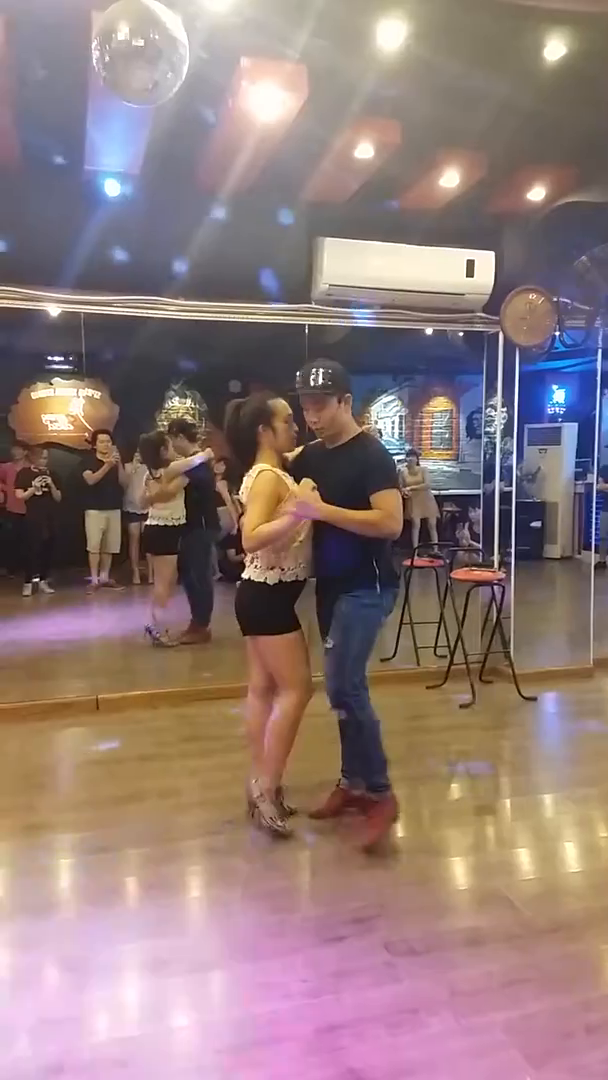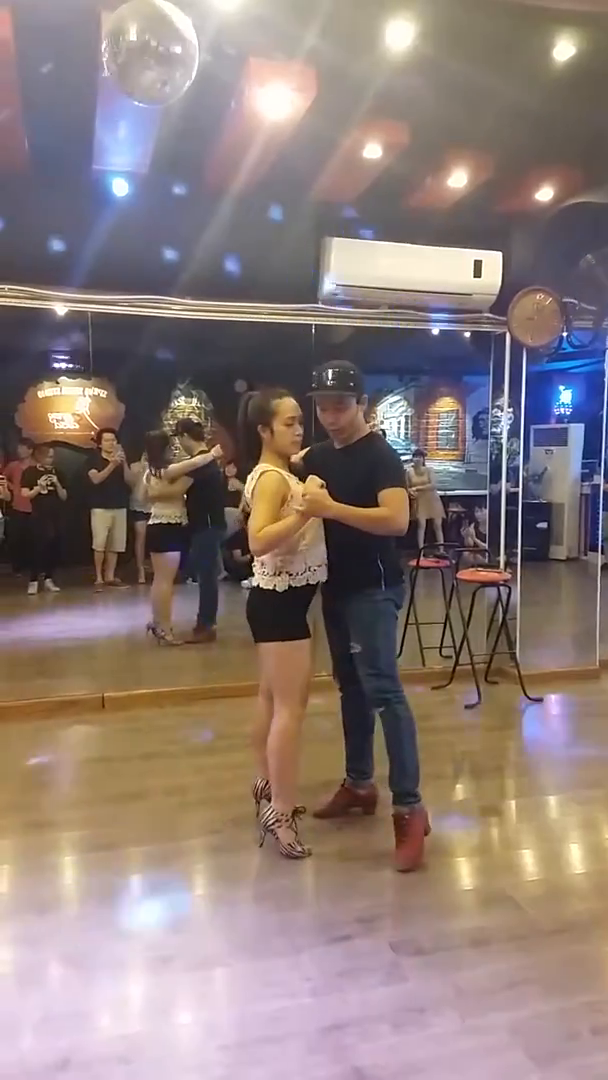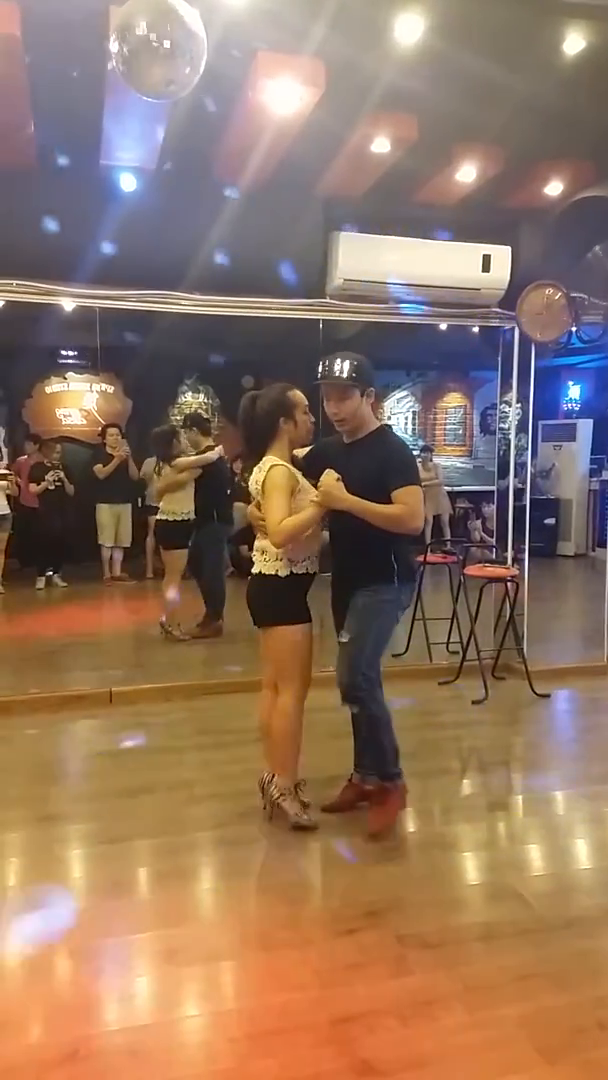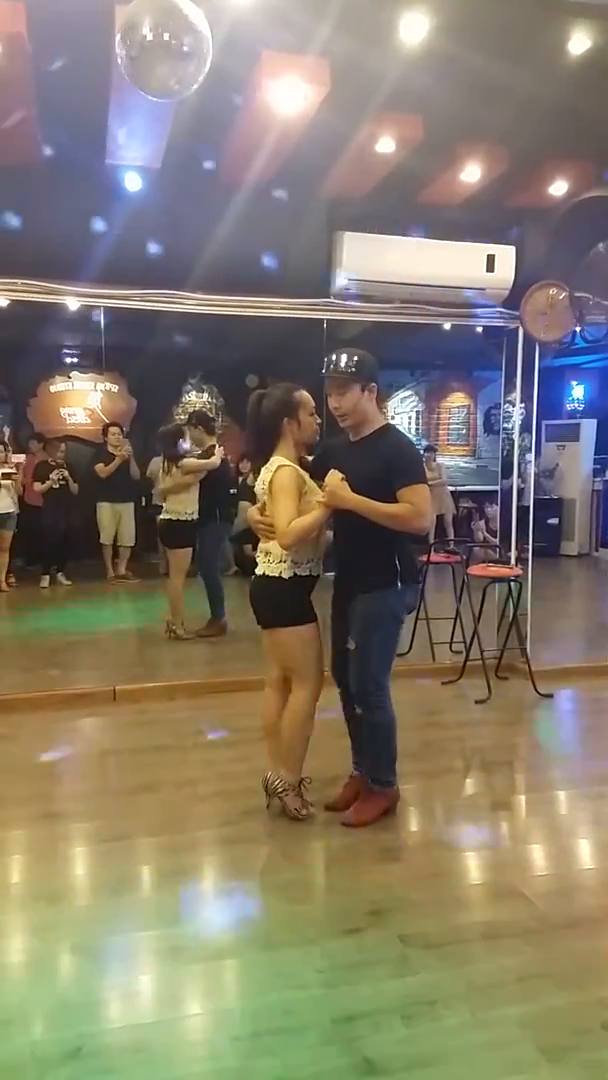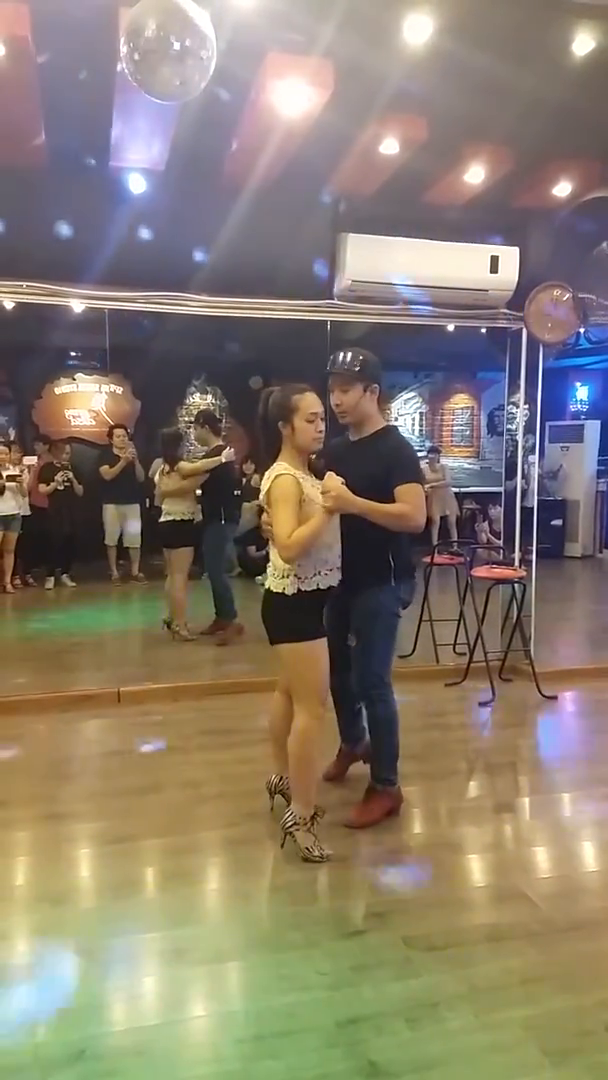
dt=0.4s
person 1, frame 1
left shoulder: (372, 456)
right shoulder: (310, 457)
left elbow: (391, 523)
left wrist: (323, 511)
left hip: (367, 587)
right hip: (330, 586)
left knee: (343, 686)
right knee: (347, 687)
left ankle: (379, 794)
right ankle: (353, 782)
person 1, frame 2
left shoulder: (380, 455)
right shoulder: (316, 457)
left elbow: (397, 520)
left wrist: (331, 507)
left hip: (373, 588)
right hip: (335, 586)
left knee: (383, 690)
right knee: (350, 686)
left ankle: (409, 809)
right ankle: (359, 783)
person 1, frame 3
left shoulder: (391, 450)
right shoulder: (327, 451)
left elbow: (413, 520)
left wrist: (345, 500)
right wrist: (260, 511)
left hip: (383, 581)
right hip: (344, 578)
left knee: (357, 679)
right knee: (356, 679)
left ankle: (390, 782)
right ankle: (363, 777)
person 1, frame 4
left shoulder: (398, 450)
right shoulder: (335, 451)
left elbow: (420, 518)
left wrist: (352, 500)
right wrist: (258, 512)
left hip: (387, 585)
right hip: (349, 580)
left knee: (367, 684)
right knee: (345, 678)
left ankle: (383, 787)
right ankle: (362, 772)
person 1, frame 5
left shoulder: (395, 450)
right shoulder: (335, 451)
left elbow: (415, 518)
left wrist: (353, 503)
left hip: (382, 581)
right hip: (344, 577)
left knee: (371, 680)
right knee: (336, 667)
left ankle: (386, 786)
right ankle: (353, 742)
person 2, frame 1
left shoulder: (270, 473)
right shoulder: (267, 478)
right elbow: (252, 538)
right wrist: (299, 513)
left hip: (261, 593)
right hip: (268, 596)
left knee: (262, 689)
right knee: (295, 690)
left ankle: (261, 785)
right ankle: (266, 789)
person 2, frame 2
left shoulder: (283, 472)
right shoulder: (269, 478)
right elbow: (258, 541)
right wrist: (304, 511)
left hip: (279, 596)
right hip: (279, 599)
left knee: (271, 697)
right knee: (290, 705)
left ankle: (266, 785)
right ankle: (280, 812)
person 2, frame 3
left shoulder: (280, 466)
right shoulder: (277, 471)
right elbow: (279, 534)
right wrist: (321, 504)
left hip: (274, 583)
right hip: (281, 585)
left knee: (274, 684)
right knee: (293, 687)
left ankle: (273, 776)
right ankle: (284, 787)
person 2, frame 4
left shoulder: (280, 468)
right shoulder: (285, 472)
right elbow: (288, 535)
right wrist: (328, 504)
left hip: (273, 585)
right hip: (285, 587)
left knee: (278, 682)
right knee: (306, 684)
left ankle: (277, 774)
right ankle: (289, 781)
person 2, frame 5
left shoulder: (304, 471)
right shoulder: (284, 480)
right elbow: (288, 548)
right wrist: (328, 510)
left hip: (300, 598)
right hip: (294, 601)
left knee: (288, 692)
right knee: (311, 707)
left ankle: (281, 776)
right ankle: (300, 815)
